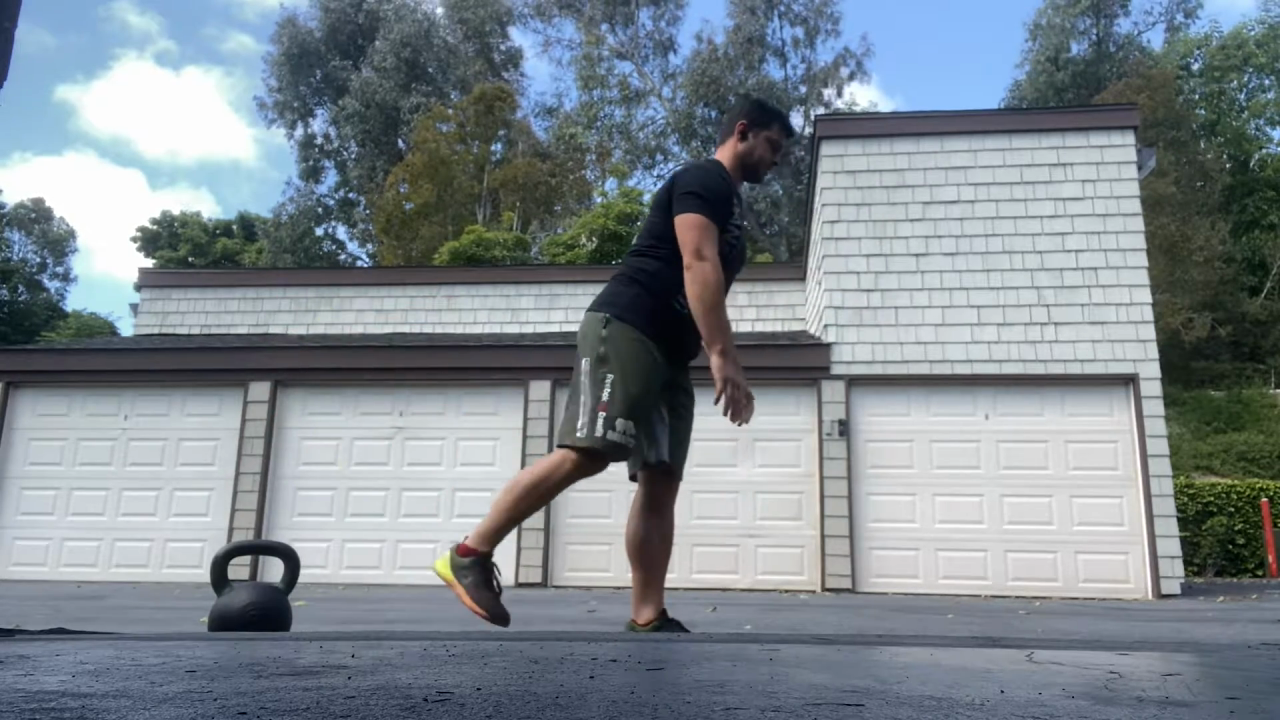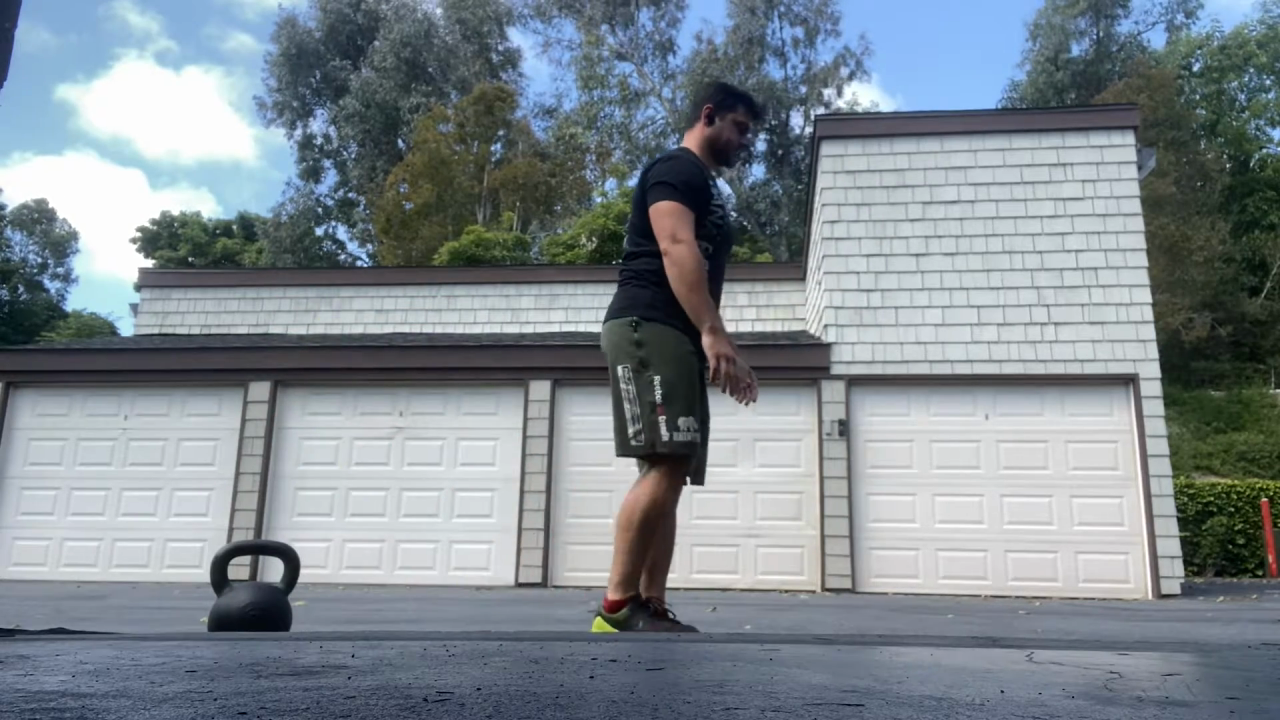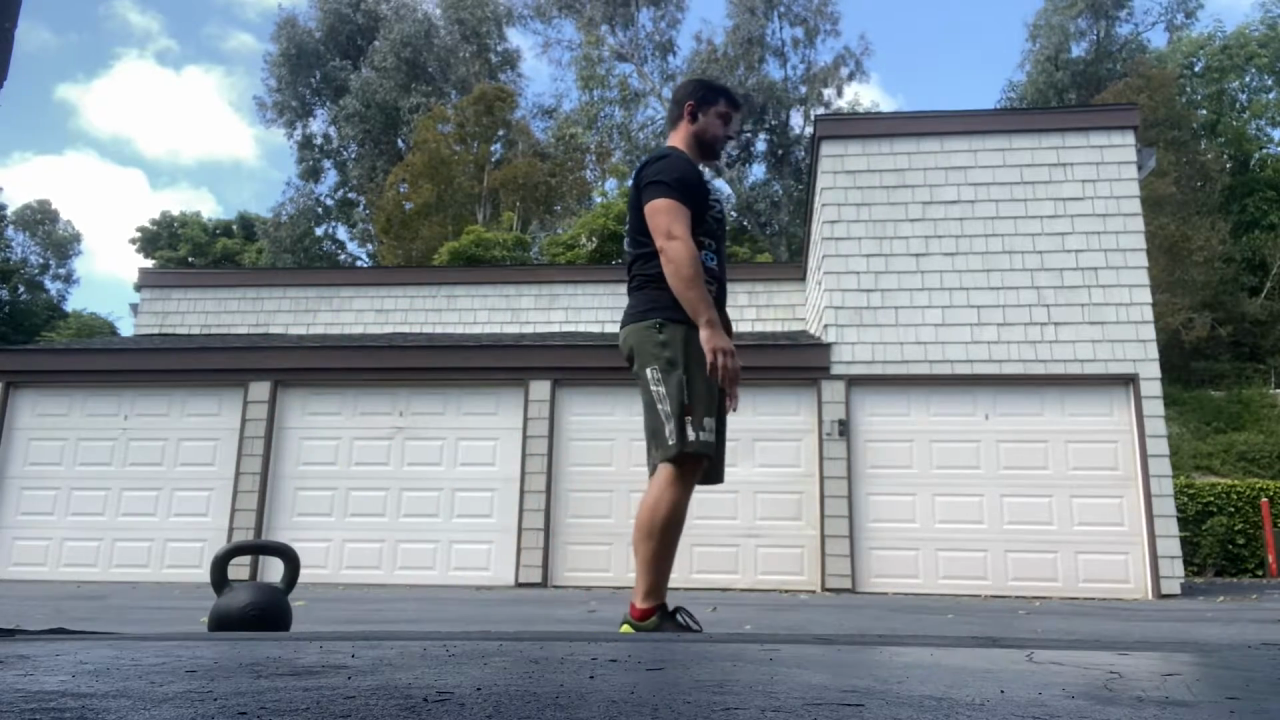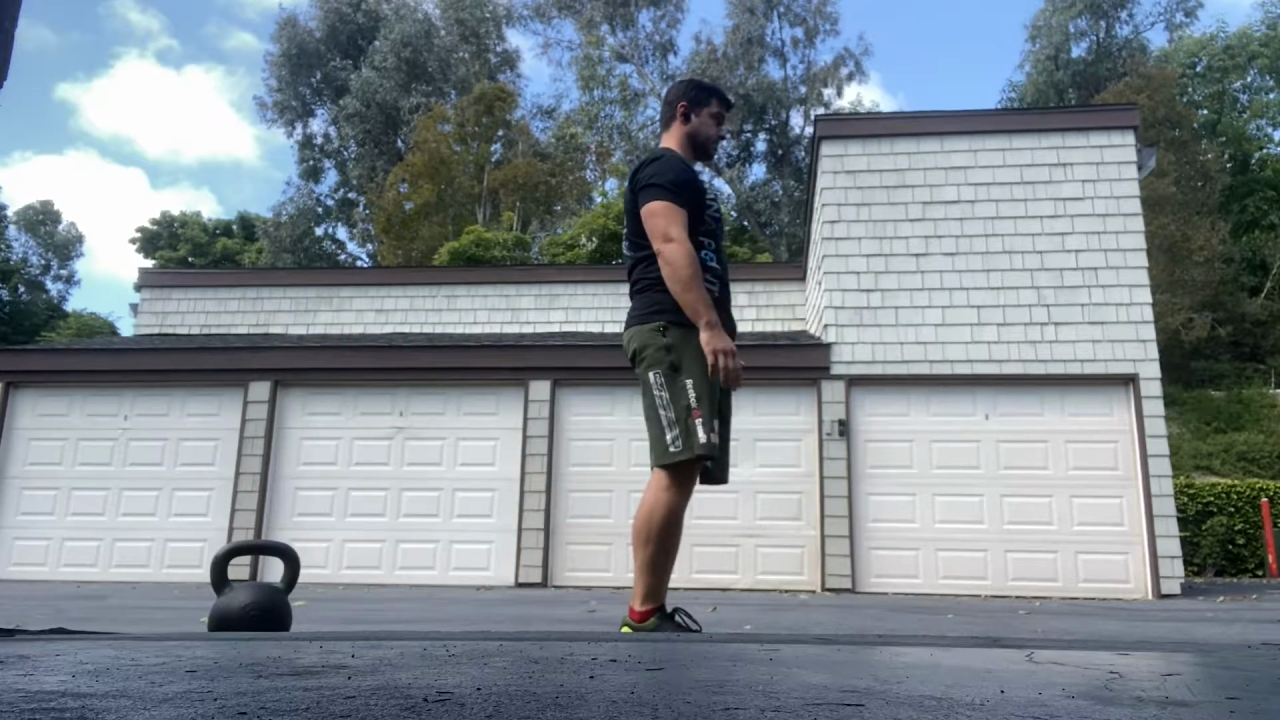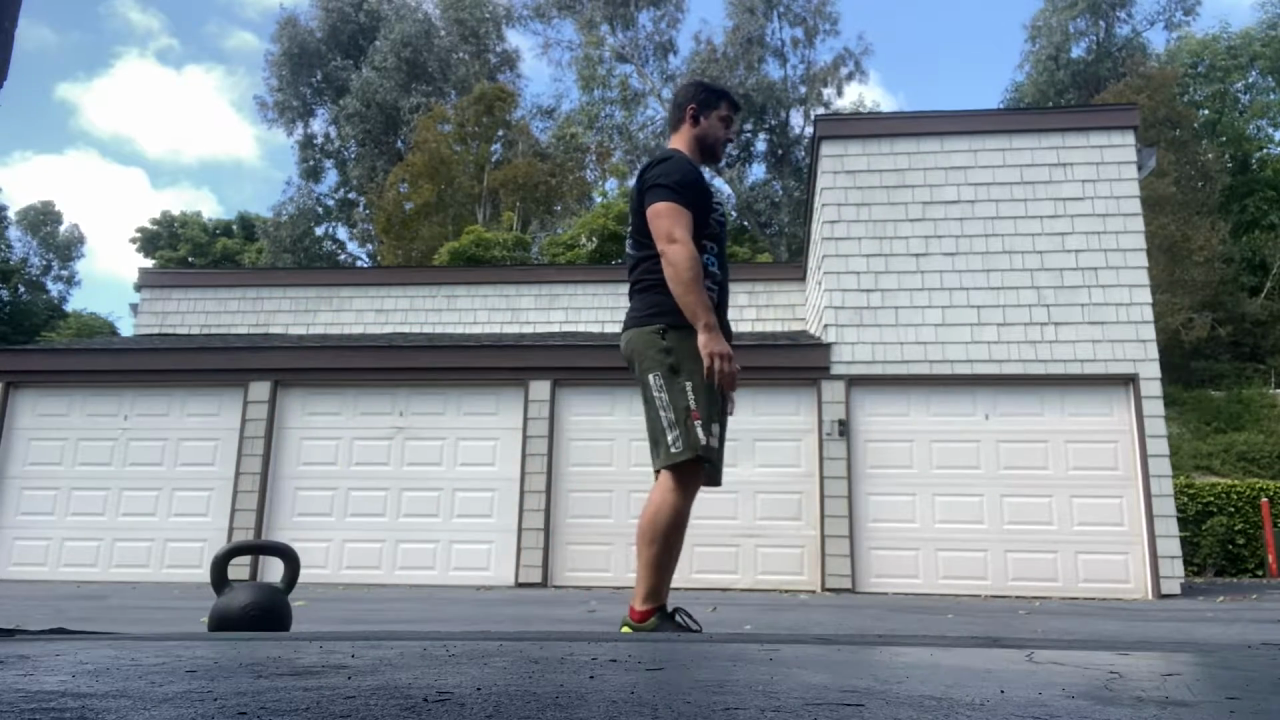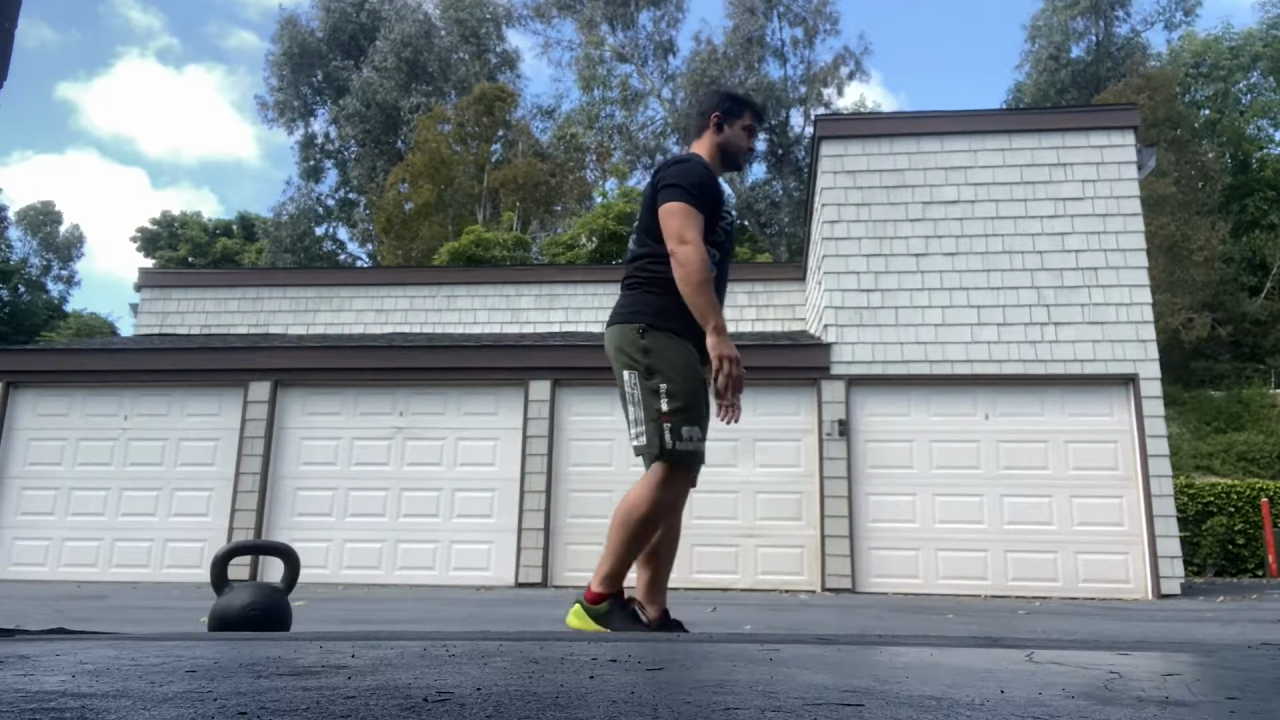
dt=0.3s
person 1, frame 1
left shoulder: (724, 197)
right shoulder: (703, 180)
left elbow: (712, 285)
right elbow: (699, 267)
left wrist: (718, 361)
right wrist: (724, 358)
left hip: (669, 347)
right hip: (625, 326)
left knee: (661, 480)
right knee: (586, 453)
left ankle: (648, 617)
right ankle: (471, 555)
person 1, frame 2
left shoulder: (704, 185)
right shoulder: (675, 168)
right elbow: (677, 250)
left wrist: (724, 353)
right wrist: (713, 334)
left hip: (677, 338)
right hip: (648, 327)
left knee: (670, 473)
right knee: (664, 464)
left ankle: (648, 607)
right ankle: (618, 606)
person 1, frame 3
left shoulder: (692, 182)
right shoulder: (667, 168)
right elbow: (674, 247)
left wrist: (715, 339)
right wrist: (711, 326)
left hip: (687, 336)
right hip: (666, 328)
left knee: (678, 471)
right knee: (681, 464)
left ankle: (654, 609)
right ankle: (644, 613)
person 1, frame 4
left shoulder: (685, 180)
right shoulder: (662, 170)
right elbow: (671, 248)
left wrist: (714, 334)
right wrist: (711, 327)
left hip: (694, 342)
right hip: (673, 333)
left knee: (679, 473)
right knee: (676, 469)
left ankle: (654, 612)
right ankle: (643, 616)
person 1, frame 5
left shoulder: (692, 182)
right shoulder: (670, 170)
right elbow: (675, 250)
left wrist: (710, 339)
right wrist: (708, 330)
left hip: (688, 342)
right hip: (670, 334)
left knee: (682, 475)
right knee: (682, 468)
left ankle: (655, 612)
right ankle: (643, 615)
person 1, frame 6
left shoulder: (705, 188)
right shoulder: (685, 174)
right elbow: (683, 253)
left wrist: (719, 362)
right wrist: (716, 334)
left hip: (675, 342)
right hip: (651, 333)
left knee: (676, 475)
right knee: (671, 467)
left ankle: (652, 614)
right ankle: (600, 596)
